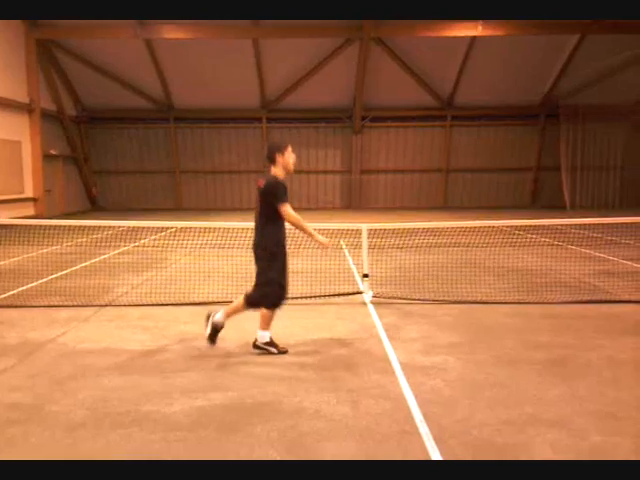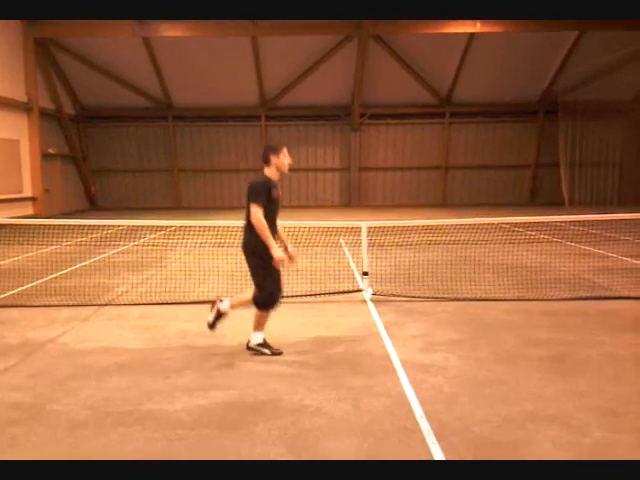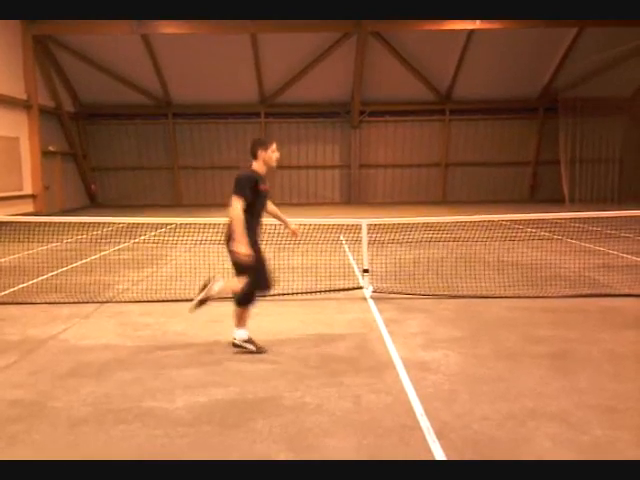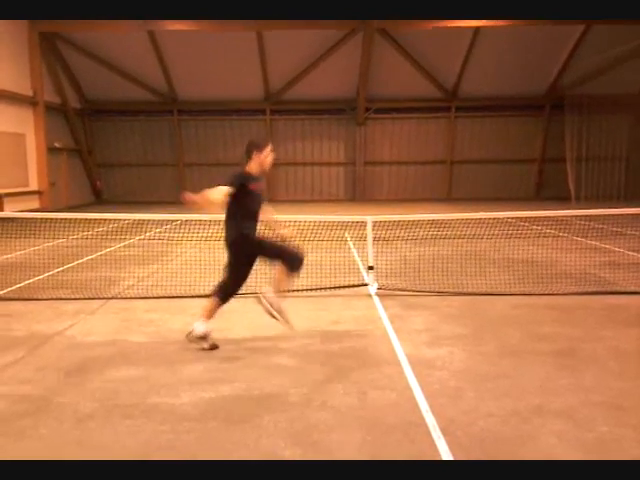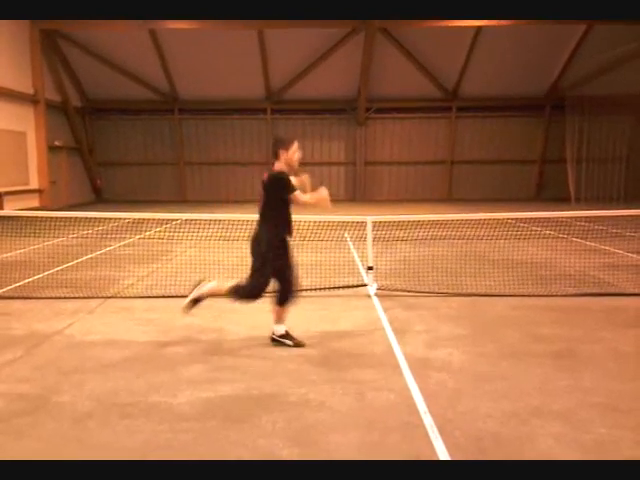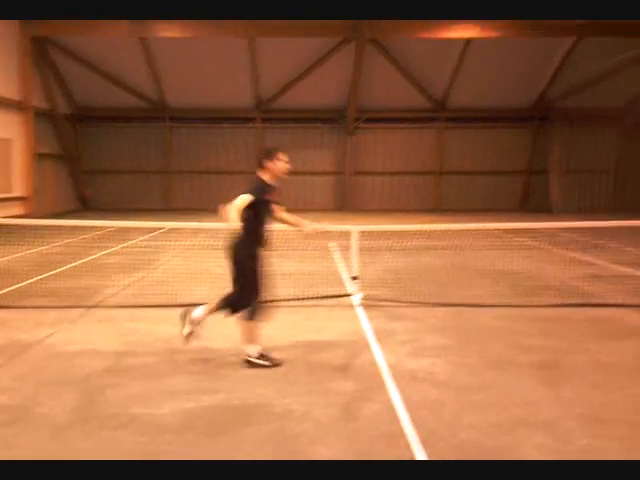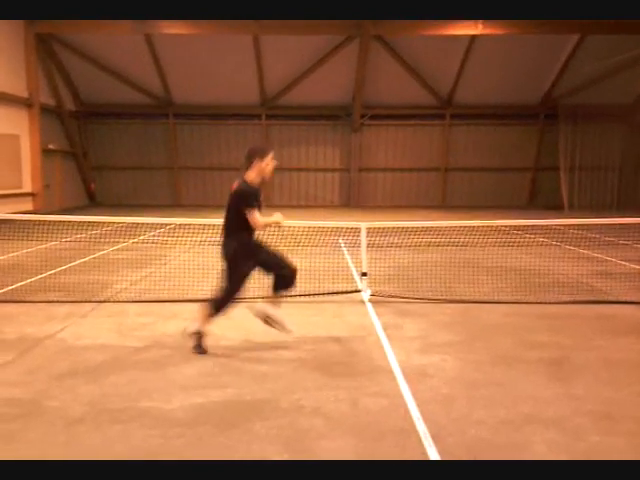
dt=0.4s
person 1, frame 1
left shoulder: (269, 182)
right shoulder: (274, 184)
right elbow: (288, 214)
right wrist: (315, 235)
left hip: (273, 246)
right hip: (268, 247)
left knee: (276, 292)
right knee: (262, 293)
left ankle: (263, 338)
right ankle: (218, 318)
person 1, frame 2
left shoulder: (273, 185)
right shoulder: (260, 184)
right elbow: (256, 217)
left wrist: (286, 246)
right wrist: (274, 248)
left hip: (265, 248)
right hip: (257, 247)
left knee: (270, 294)
right knee: (269, 294)
left ankle: (257, 340)
right ankle: (224, 306)
person 1, frame 3
left shoulder: (260, 178)
right shoulder: (247, 178)
left elbow: (265, 204)
right elbow: (235, 209)
left wrist: (287, 222)
right wrist: (240, 242)
left hip: (249, 240)
right hip: (240, 240)
left knee: (249, 289)
right knee: (260, 283)
left ankle: (241, 337)
right ankle: (213, 288)
person 1, frame 4
left shoulder: (257, 180)
right shoulder: (241, 177)
left elbow: (261, 210)
right elbow: (220, 193)
left wrist: (278, 227)
right wrist: (201, 199)
left hip: (245, 238)
right hip: (241, 238)
left knee: (229, 286)
right knee: (294, 258)
left ankle: (199, 330)
right ankle: (272, 298)
person 1, frame 5
left shoulder: (281, 175)
right shoulder: (278, 177)
right elbow: (302, 199)
left wrist: (302, 181)
right wrist: (320, 195)
left hip: (278, 242)
right hip: (267, 243)
left knee: (287, 285)
right knee: (253, 290)
left ankle: (279, 332)
right ankle: (206, 289)
person 1, frame 6
left shoulder: (269, 188)
right shoulder: (257, 187)
left elbow: (277, 213)
right elbow: (238, 203)
left wrist: (302, 223)
right wrist: (232, 215)
left hip: (250, 248)
right hip: (245, 249)
left knee: (242, 295)
right knee: (252, 299)
left ankle: (197, 315)
right ankle: (253, 353)
person 1, frame 7
left shoulder: (253, 186)
right shoulder: (245, 189)
right elbow: (257, 222)
right wrist: (275, 219)
left hip: (251, 245)
right hip: (237, 248)
left knee: (288, 272)
right knee: (228, 294)
left ankle: (268, 311)
right ankle: (197, 330)
